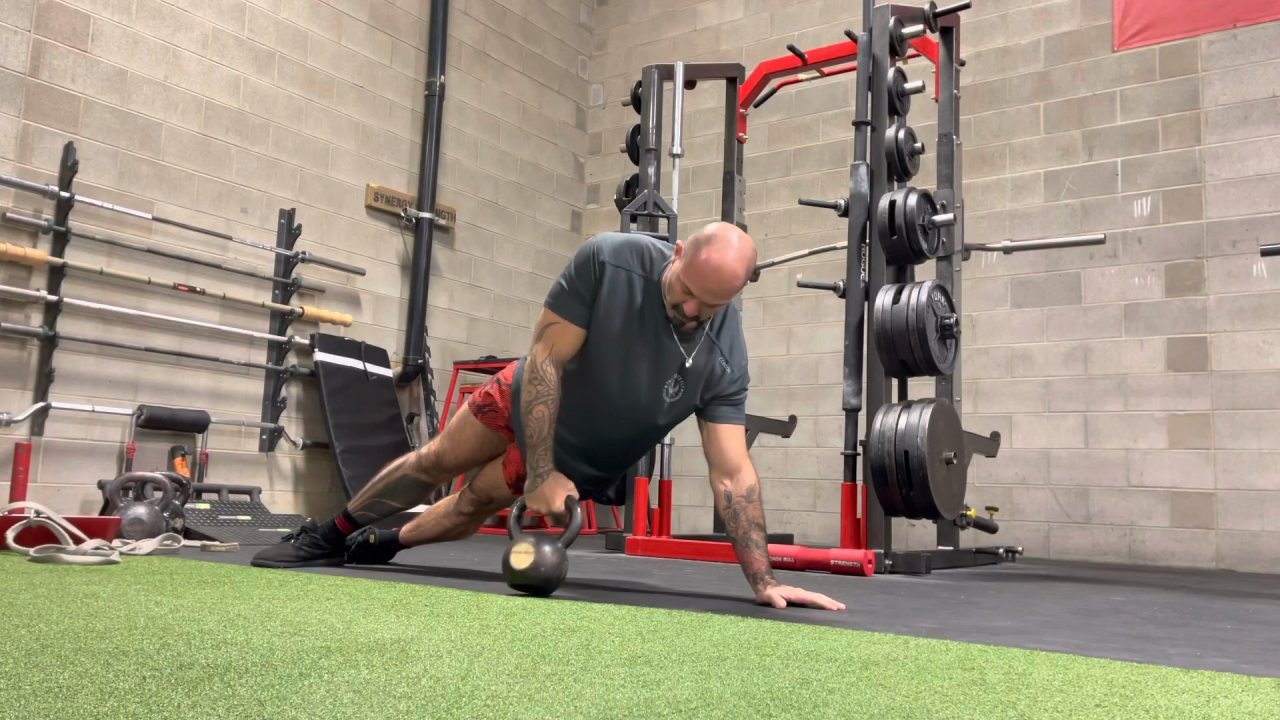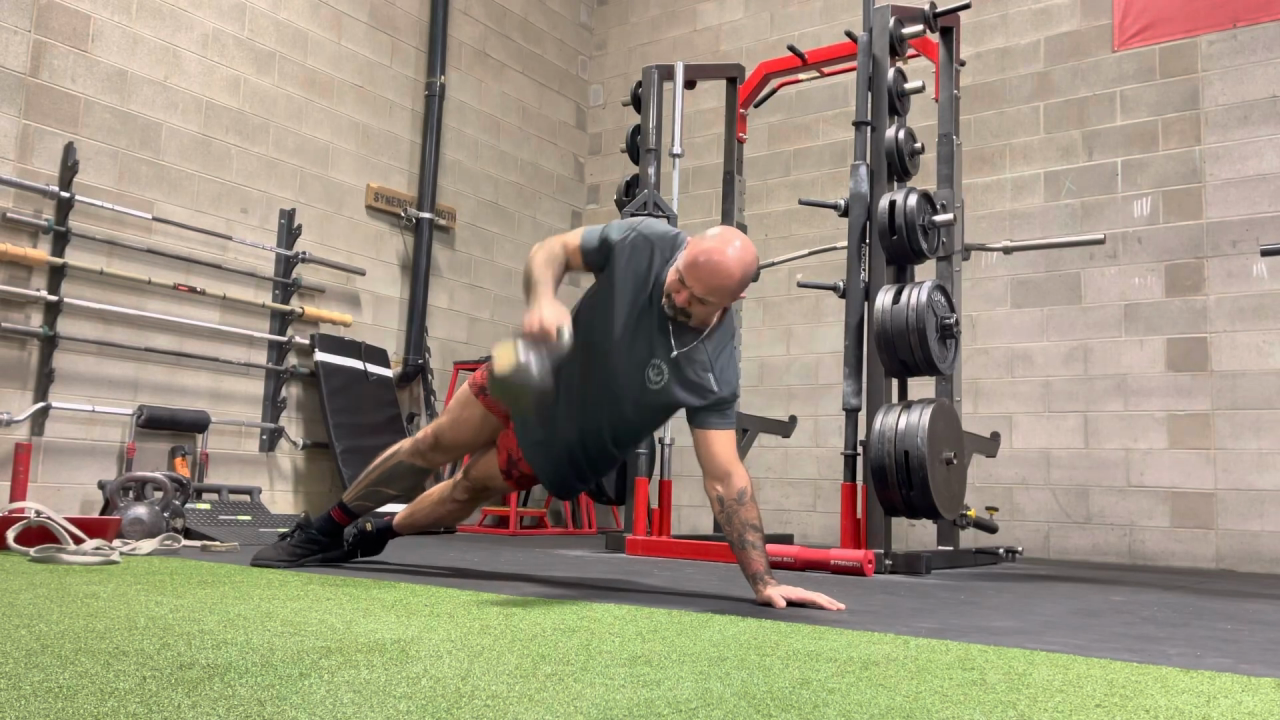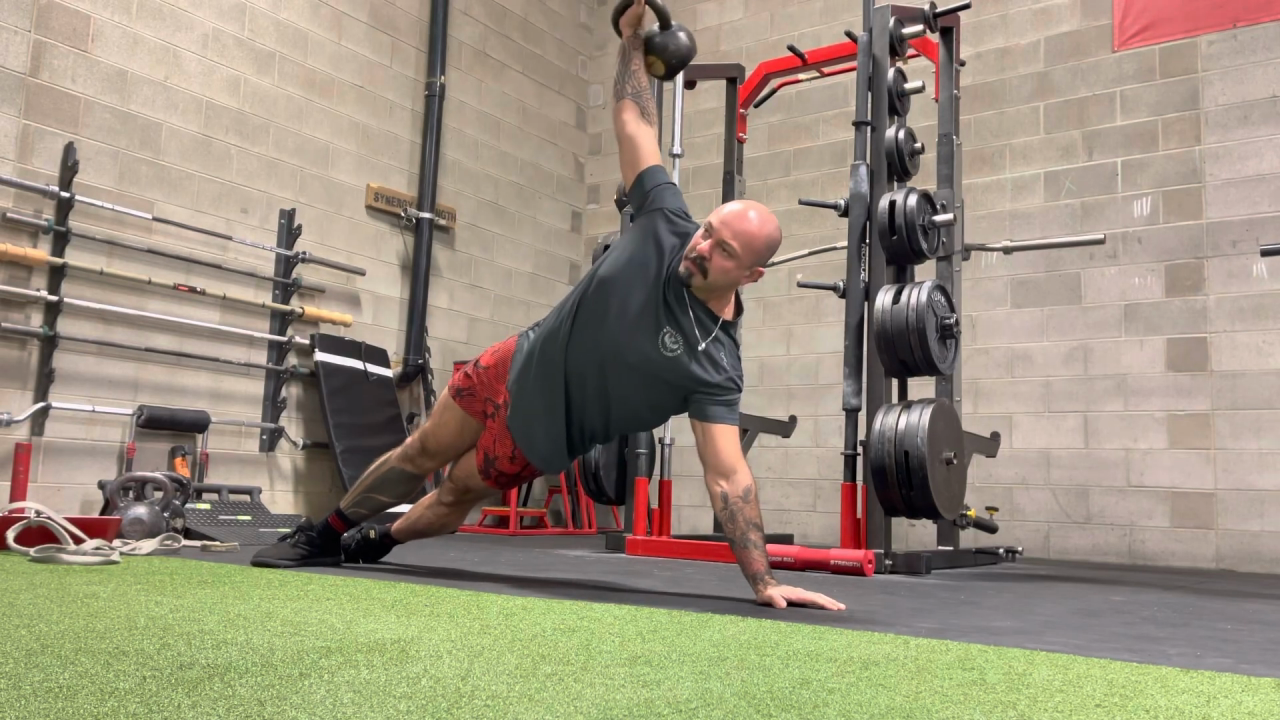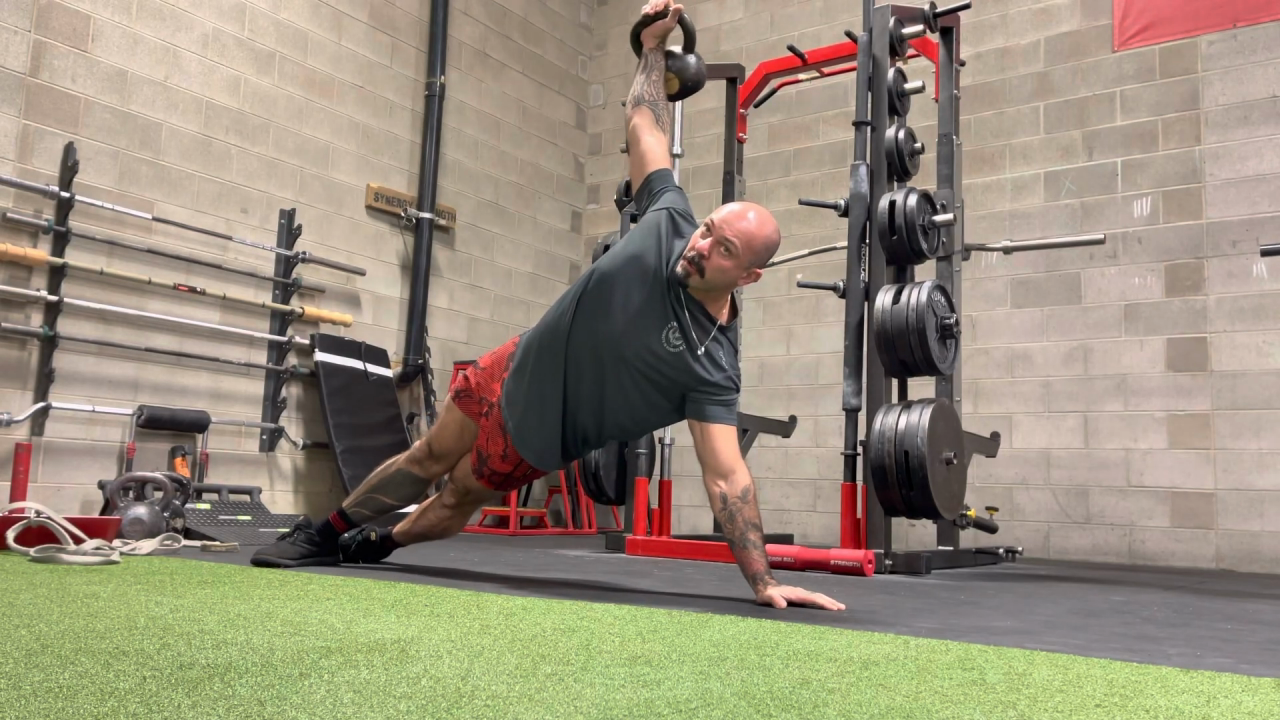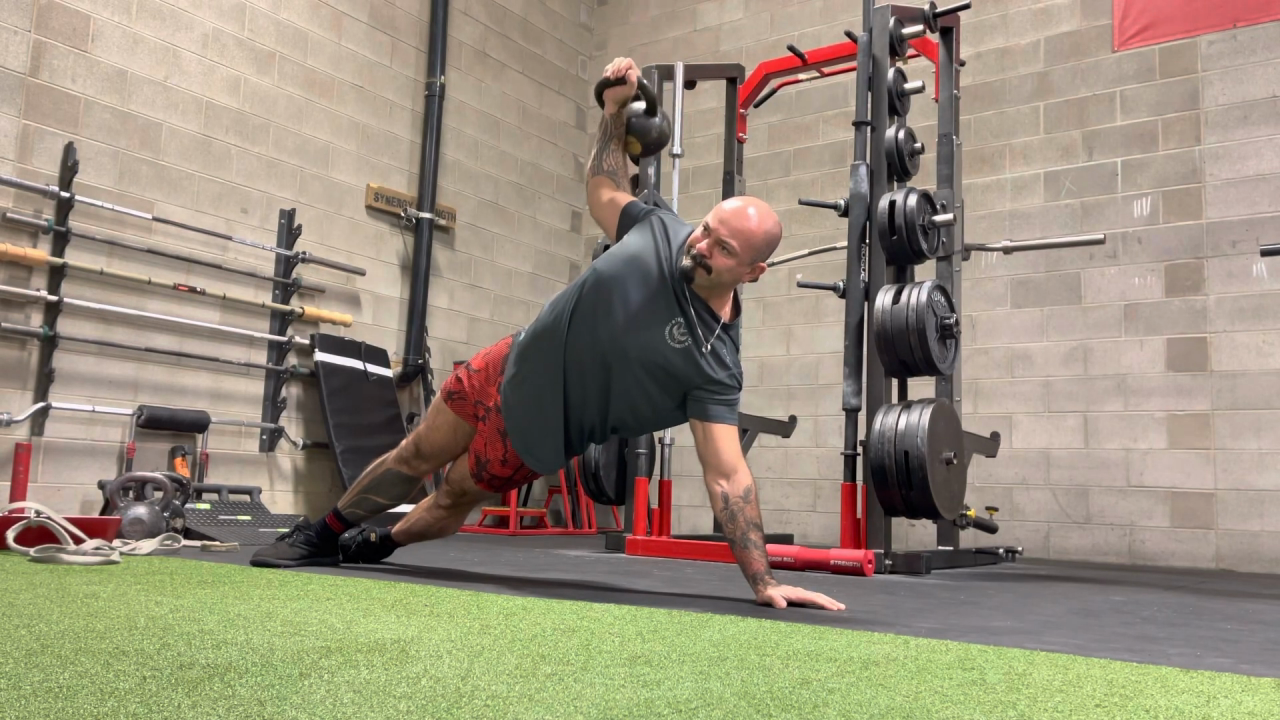
dt=1s
person 1, frame 1
left shoulder: (724, 358)
right shoulder: (607, 260)
left elbow: (731, 473)
right elbow: (547, 358)
left wrist: (763, 579)
right wrist: (540, 474)
left hip: (584, 456)
right hip: (528, 399)
left knee: (478, 503)
right knee: (435, 464)
left ankle: (379, 545)
right ankle: (332, 534)
person 1, frame 2
left shoulder: (712, 370)
right shoulder: (646, 241)
left elbow: (725, 476)
right elbow: (552, 250)
left wrist: (763, 580)
right wrist: (542, 298)
left hip: (560, 439)
left knee: (471, 488)
right knee: (431, 446)
left ankle: (373, 535)
right ankle: (327, 529)
person 1, frame 3
left shoulder: (714, 362)
right shoulder: (667, 225)
left elbow: (728, 476)
right elbow: (634, 125)
left wrist: (764, 582)
left hip: (542, 427)
right hip: (519, 366)
left knee: (459, 492)
right knee: (422, 454)
left ankle: (371, 543)
right ankle: (327, 534)
person 1, frame 4
left shoulder: (711, 361)
right shoulder: (669, 222)
left elbow: (726, 475)
right elbow: (645, 125)
left wrist: (763, 581)
left hip: (540, 430)
right hip: (516, 370)
left knee: (460, 496)
right knee: (428, 460)
left ankle: (373, 543)
right ankle: (327, 533)
person 1, frame 5
left shoulder: (714, 362)
right shoulder: (665, 232)
left elbow: (727, 476)
right elbow: (603, 192)
left wrist: (763, 581)
right wrist: (615, 106)
left hip: (538, 429)
right hip: (511, 368)
left knee: (456, 496)
right knee: (417, 456)
left ankle: (371, 545)
right ankle: (323, 535)
